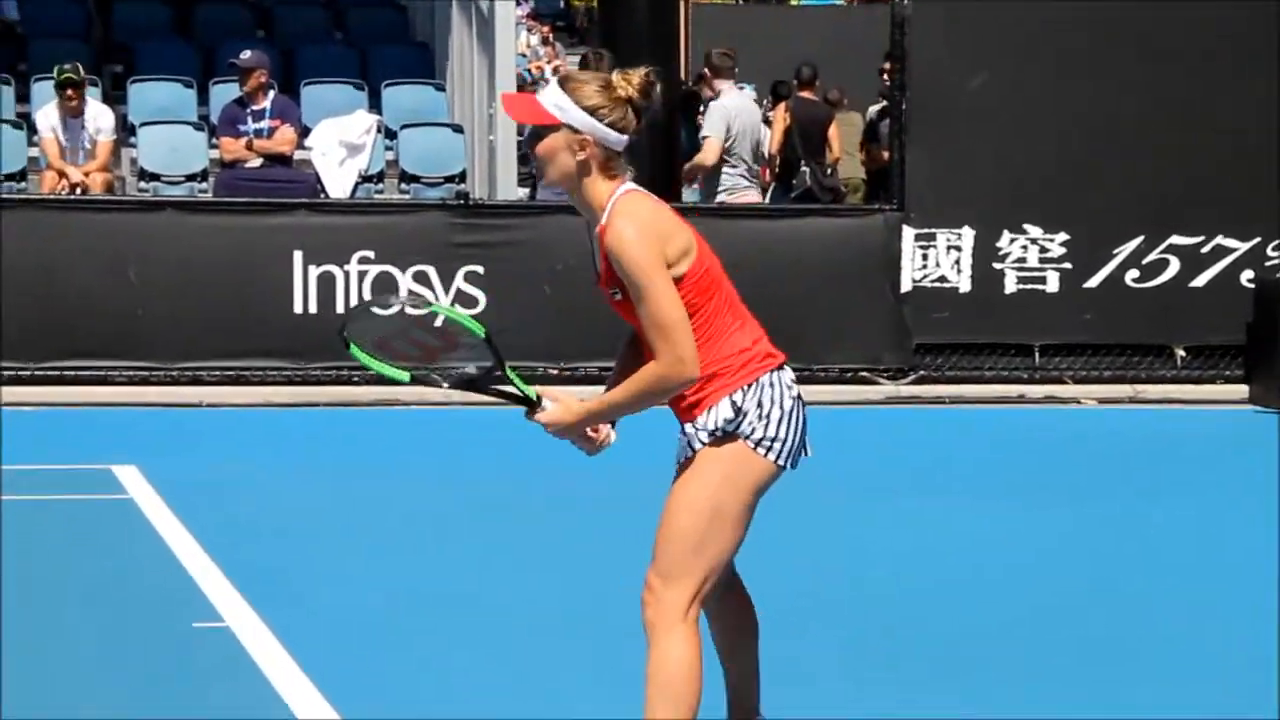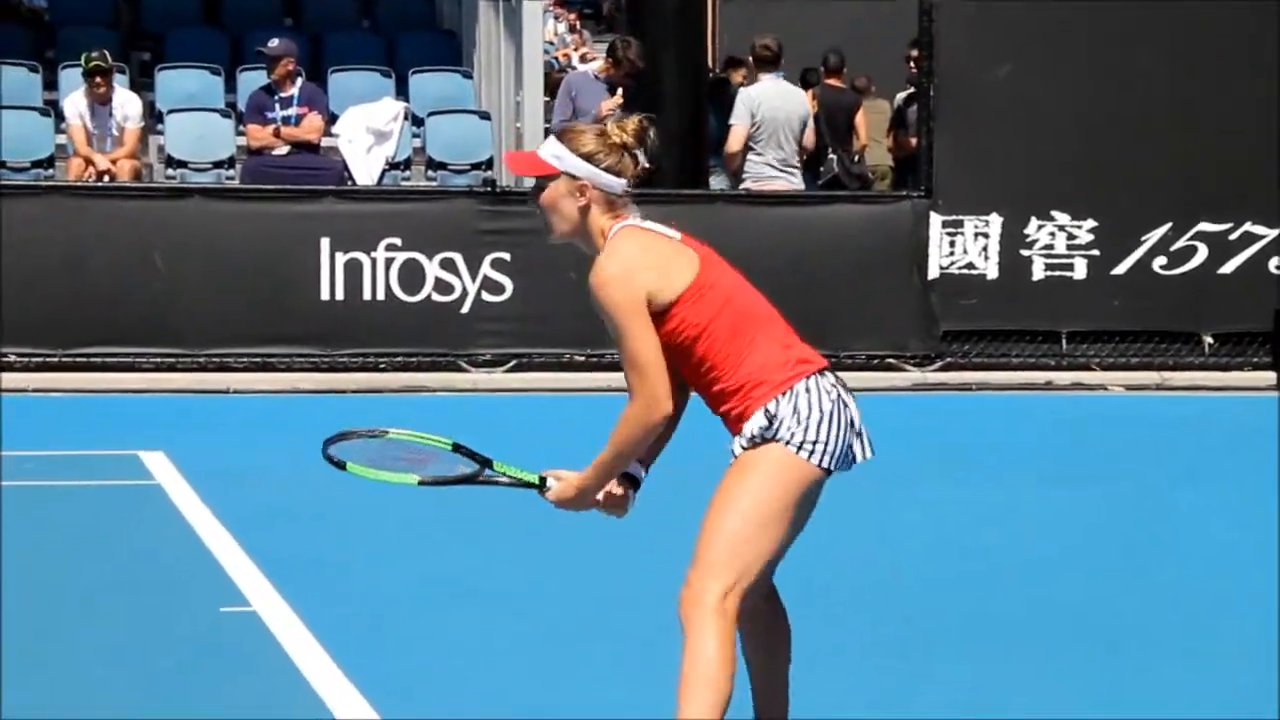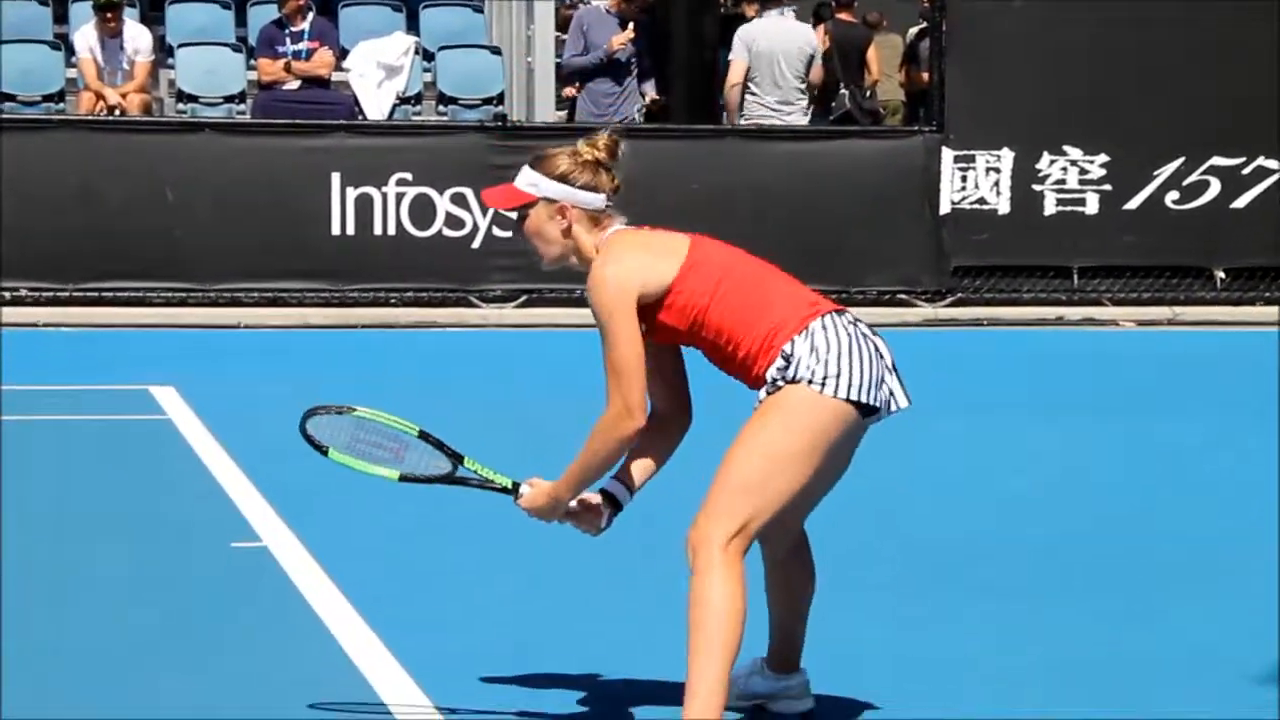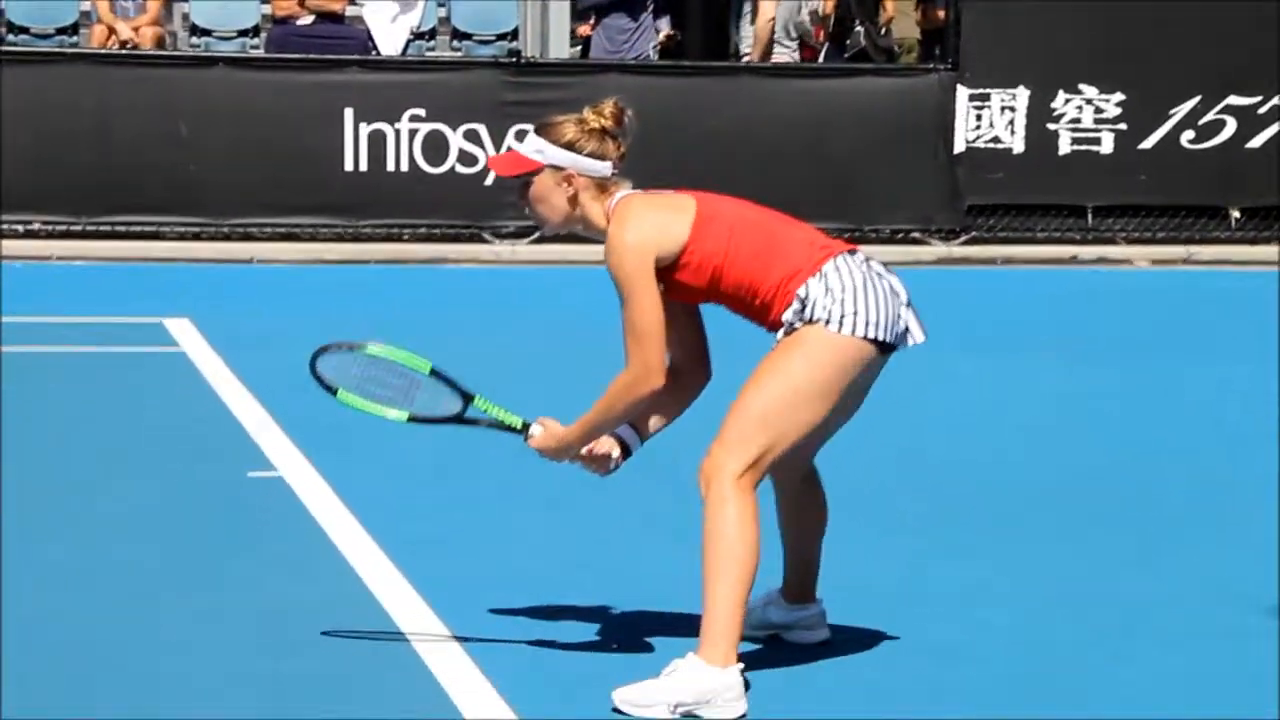
dt=0.5s
person 1, frame 1
left shoulder: (629, 228)
right shoulder: (617, 216)
left elbow: (677, 366)
left wrist: (583, 414)
right wrist: (602, 409)
left hip: (742, 407)
right hip: (729, 409)
left knee: (667, 602)
right knee: (710, 578)
person 1, frame 2
left shoulder: (613, 269)
right shoulder: (646, 249)
left elbow: (655, 407)
right elbow: (667, 390)
left wrist: (587, 483)
right wrist: (629, 474)
left hip: (790, 416)
right hip: (814, 405)
left knee: (704, 601)
right knee: (748, 585)
person 1, frame 3
left shoulder: (611, 272)
right shoulder: (641, 259)
left elbow: (627, 418)
right elbow: (670, 415)
left wrist: (557, 494)
right wrist: (614, 495)
left hip: (819, 362)
right hip: (843, 351)
left knee: (713, 541)
right knee: (776, 526)
person 1, frame 4
left shoulder: (629, 232)
right shoulder: (654, 225)
left elbow: (644, 375)
right elbow: (690, 368)
left wrist: (569, 438)
right wrist: (623, 438)
left hip: (837, 303)
right hip: (861, 293)
left knee: (725, 470)
right knee: (784, 455)
right ankle: (798, 606)
